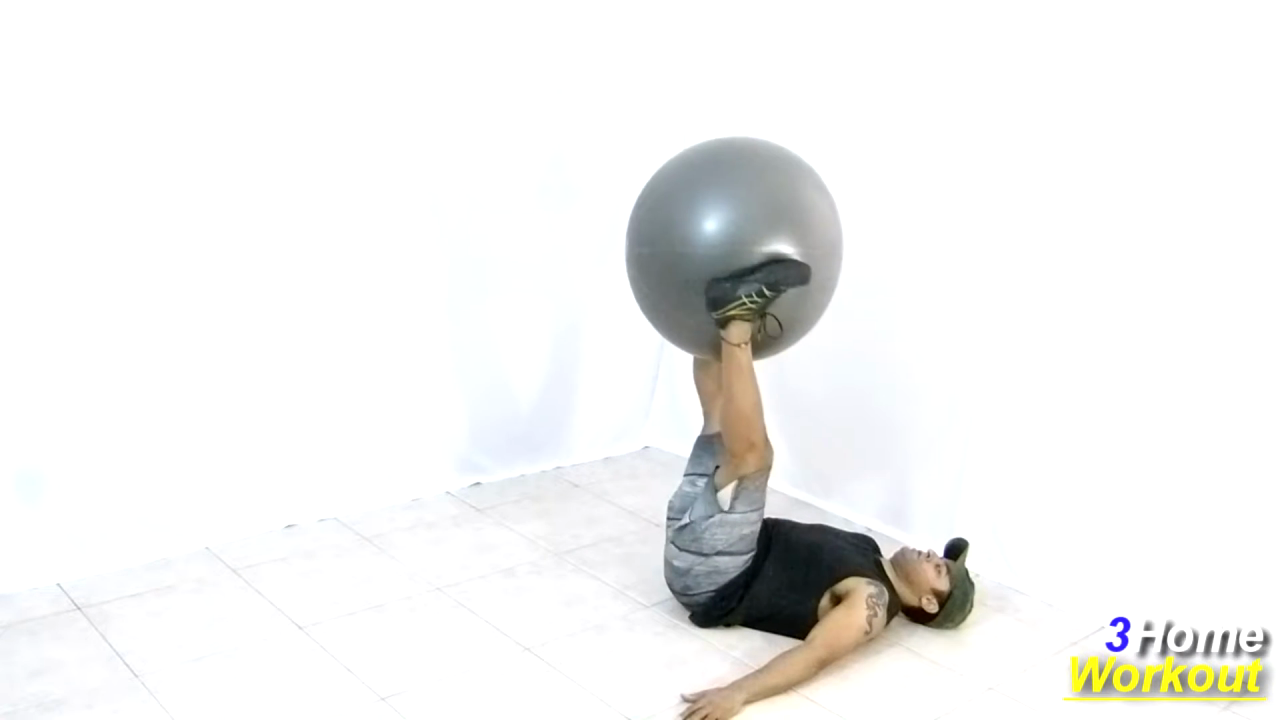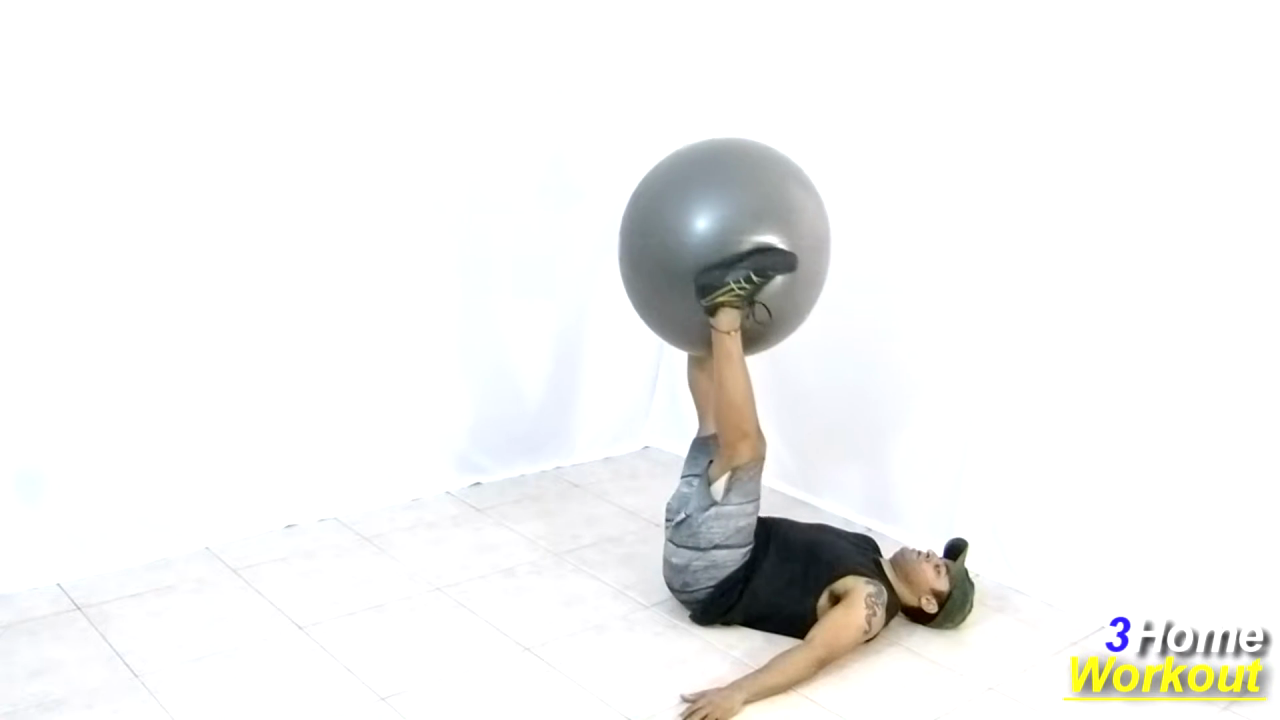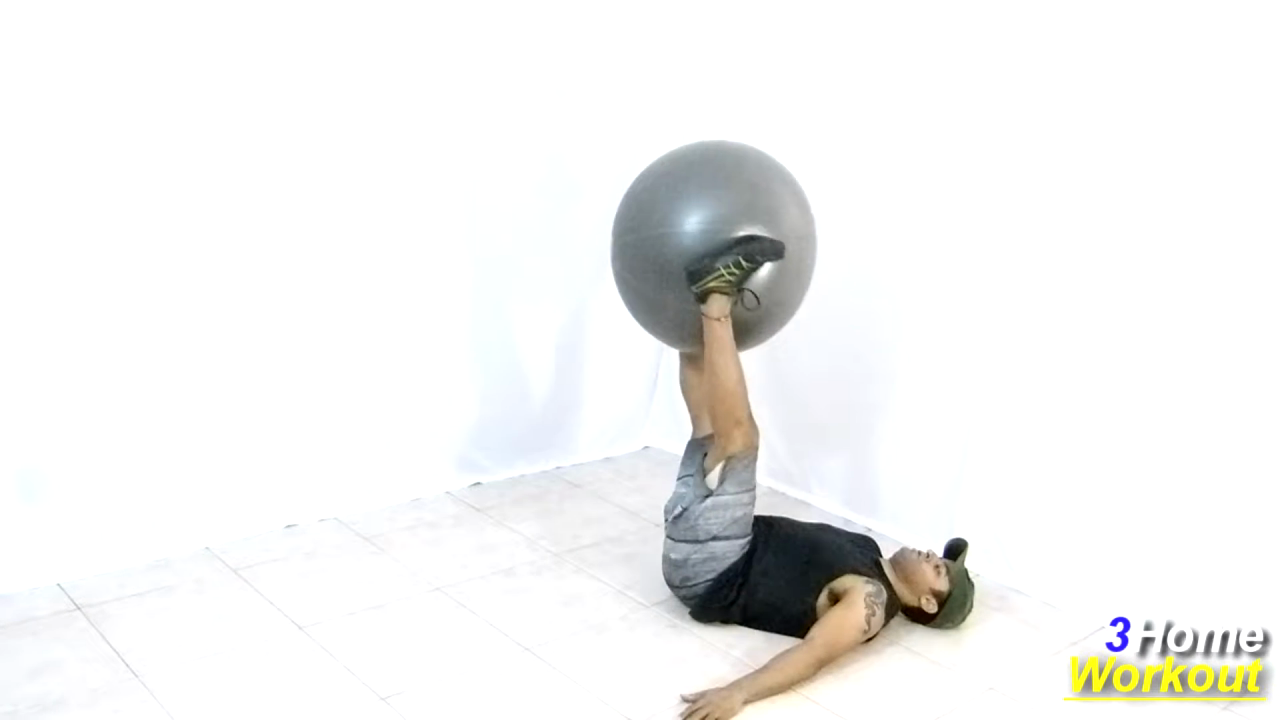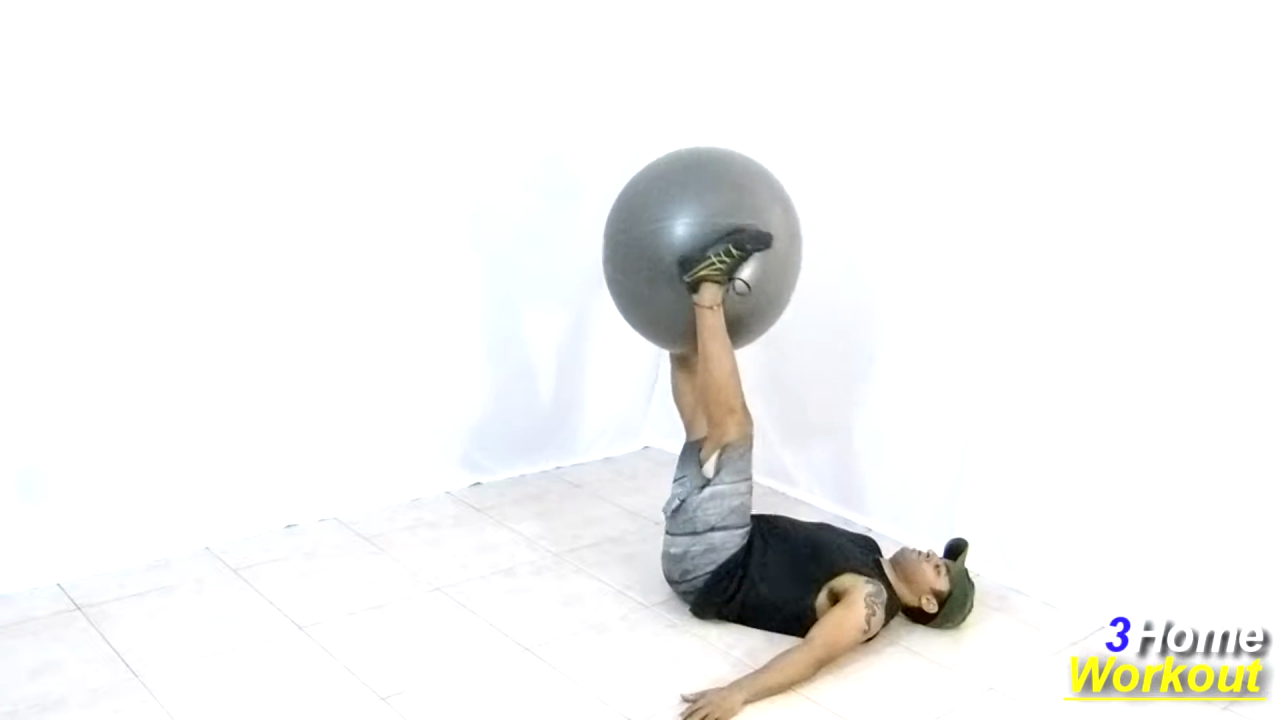
dt=0.1s
person 1, frame 1
left shoulder: (871, 604)
right shoulder: (867, 552)
left elbow: (815, 656)
left hip: (709, 582)
right hip: (698, 550)
left knee: (750, 454)
right knee: (722, 419)
left ankle: (738, 317)
right ankle: (734, 314)
person 1, frame 2
left shoulder: (869, 603)
right shoulder: (865, 552)
left elbow: (814, 655)
left hip: (707, 578)
right hip: (707, 547)
left knee: (743, 446)
right knee: (718, 419)
left ankle: (729, 308)
right ankle: (724, 306)
person 1, frame 3
left shoulder: (870, 602)
right shoulder: (867, 552)
left elbow: (813, 654)
left hip: (709, 576)
right hip: (726, 553)
left knee: (737, 436)
right knee: (713, 424)
left ankle: (717, 295)
right ankle: (710, 299)
person 1, frame 4
left shoulder: (869, 601)
right shoulder: (867, 552)
left elbow: (813, 654)
left hip: (707, 570)
right hip: (710, 555)
left knee: (732, 427)
right knee: (707, 425)
left ankle: (710, 288)
